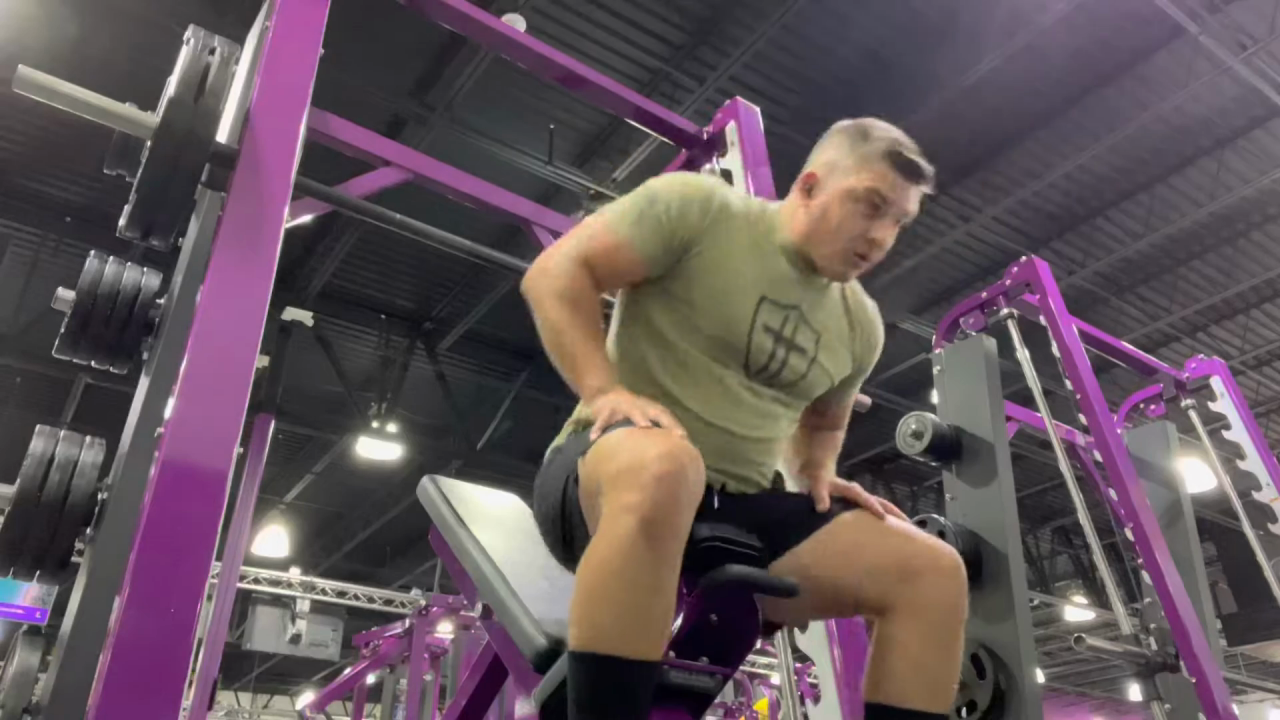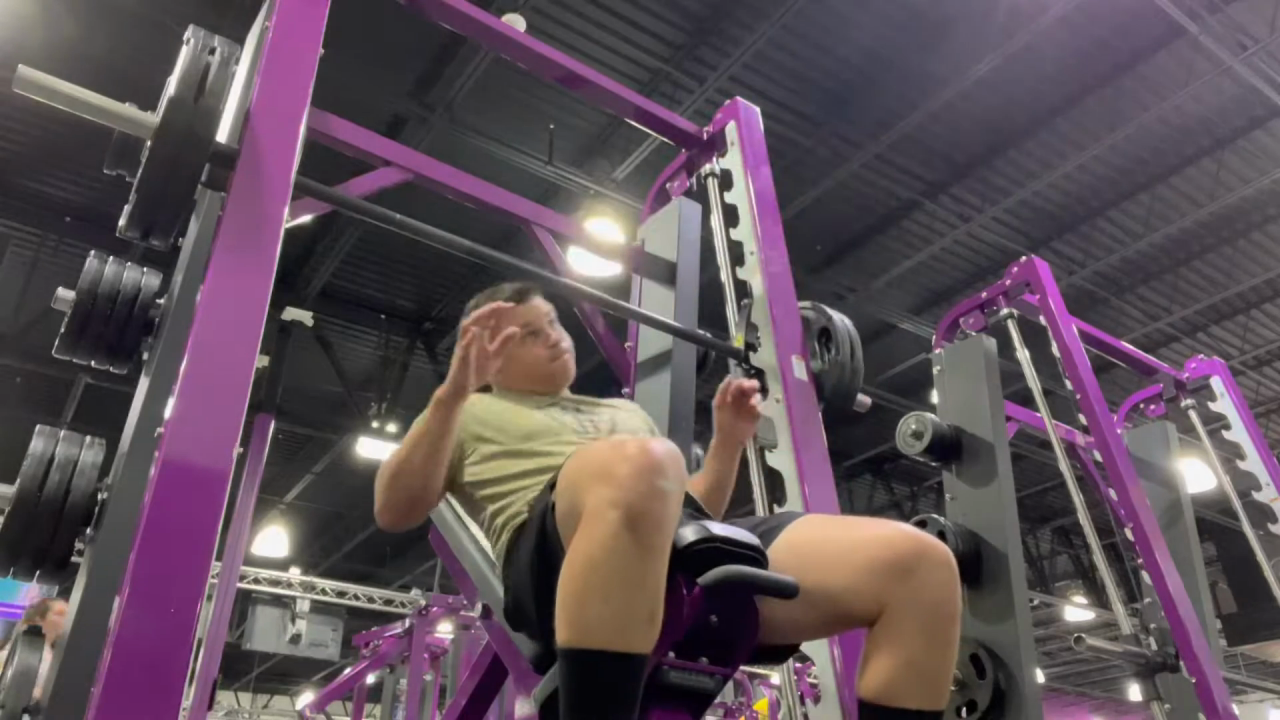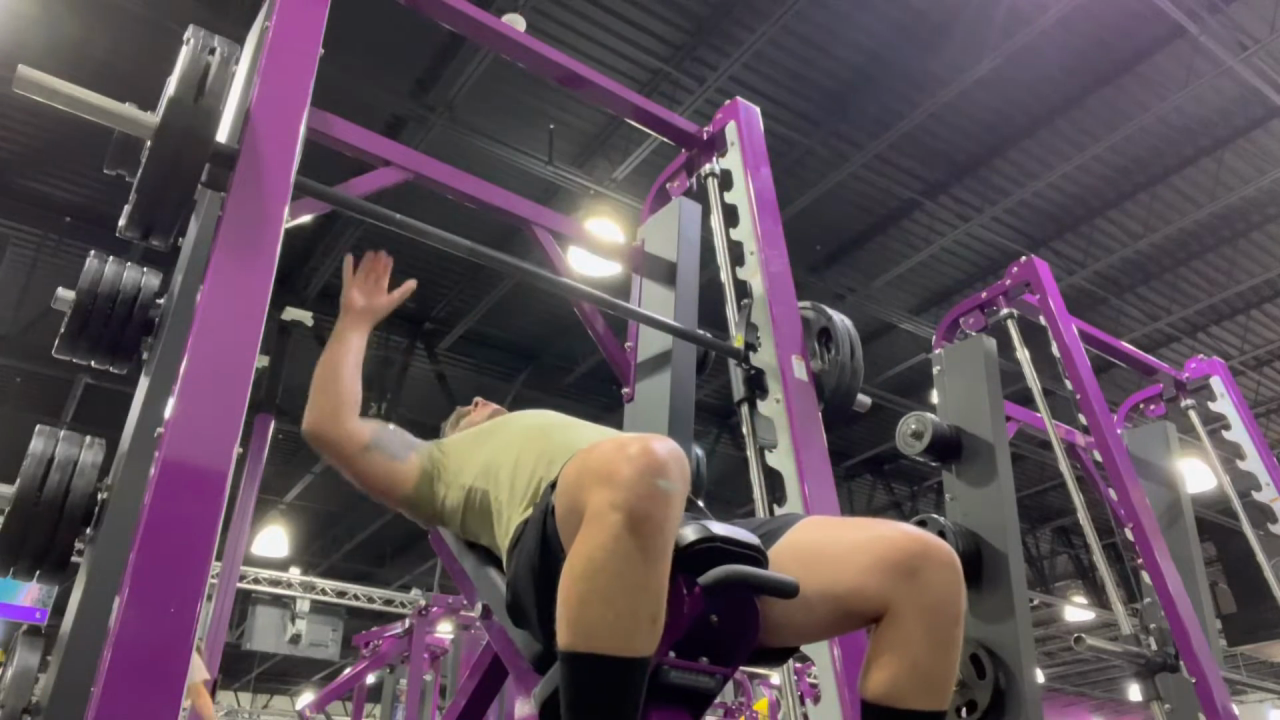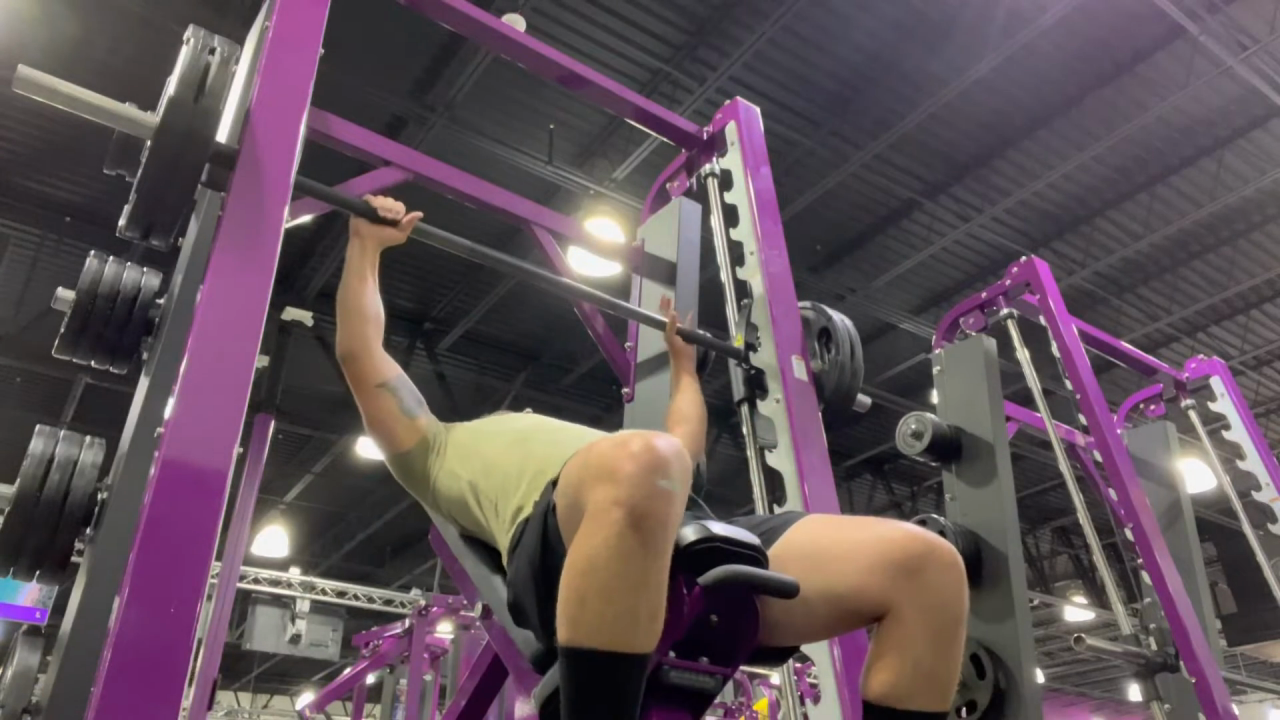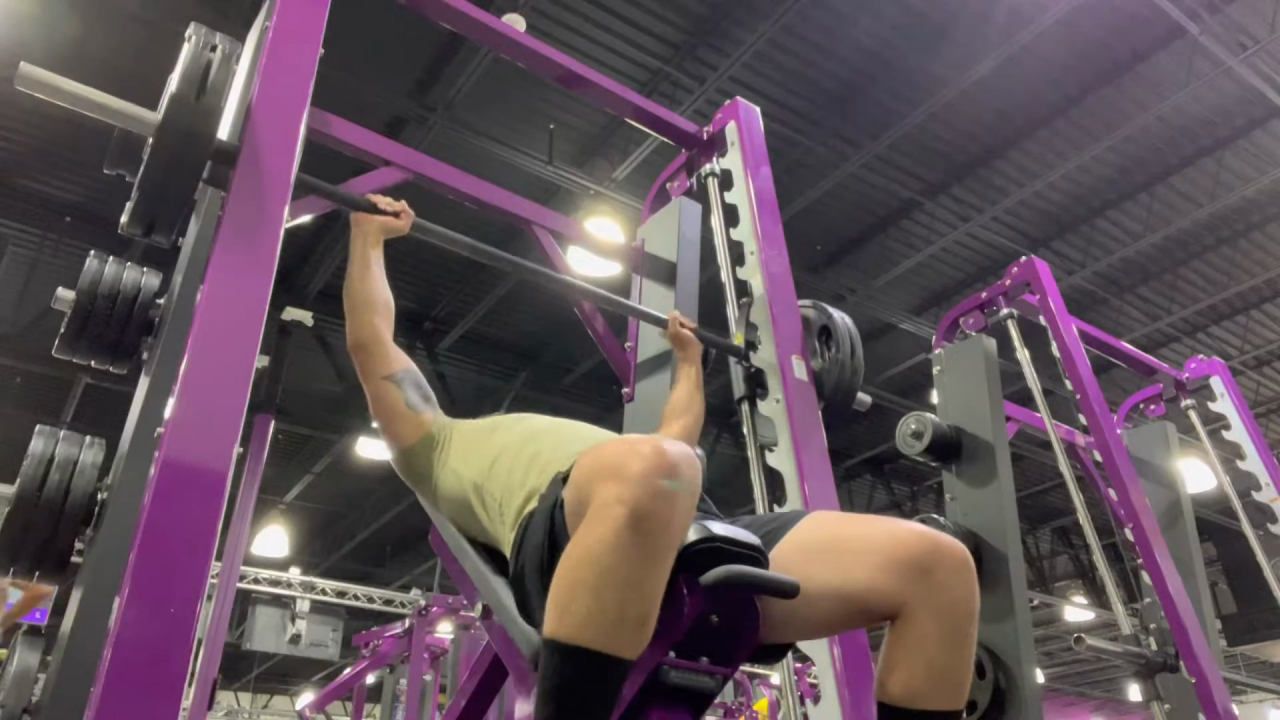
dt=1s
person 1, frame 1
left shoulder: (859, 325)
right shoulder: (698, 209)
right elbow: (557, 271)
left wrist: (819, 474)
right wrist: (606, 391)
left hip: (739, 519)
right hip: (614, 492)
left knee: (932, 572)
right knee: (662, 467)
person 1, frame 2
left shoulder: (623, 414)
right shoulder: (470, 417)
right elbow: (395, 510)
left wrist: (730, 438)
right wrist: (453, 390)
right hip: (558, 554)
left knee: (920, 564)
right knee: (640, 465)
person 1, frame 3
right shoulder: (441, 464)
right elbow: (330, 427)
right wrist: (356, 322)
right hip: (564, 550)
left knee: (924, 564)
right knee: (645, 463)
person 1, frame 4
left shoulder: (614, 468)
right shoulder: (440, 449)
left elbow: (684, 448)
right elbow: (359, 352)
left wrist: (682, 362)
right wrist: (366, 245)
right hip: (559, 544)
left knee: (925, 566)
right knee: (642, 466)
person 1, frame 5
left shoulder: (616, 469)
right shoulder: (440, 444)
left elbow: (681, 432)
right elbow: (370, 343)
left wrist: (689, 355)
right wrist: (367, 235)
left hip: (693, 533)
right hip: (562, 540)
left knee: (937, 565)
right knee: (652, 471)
